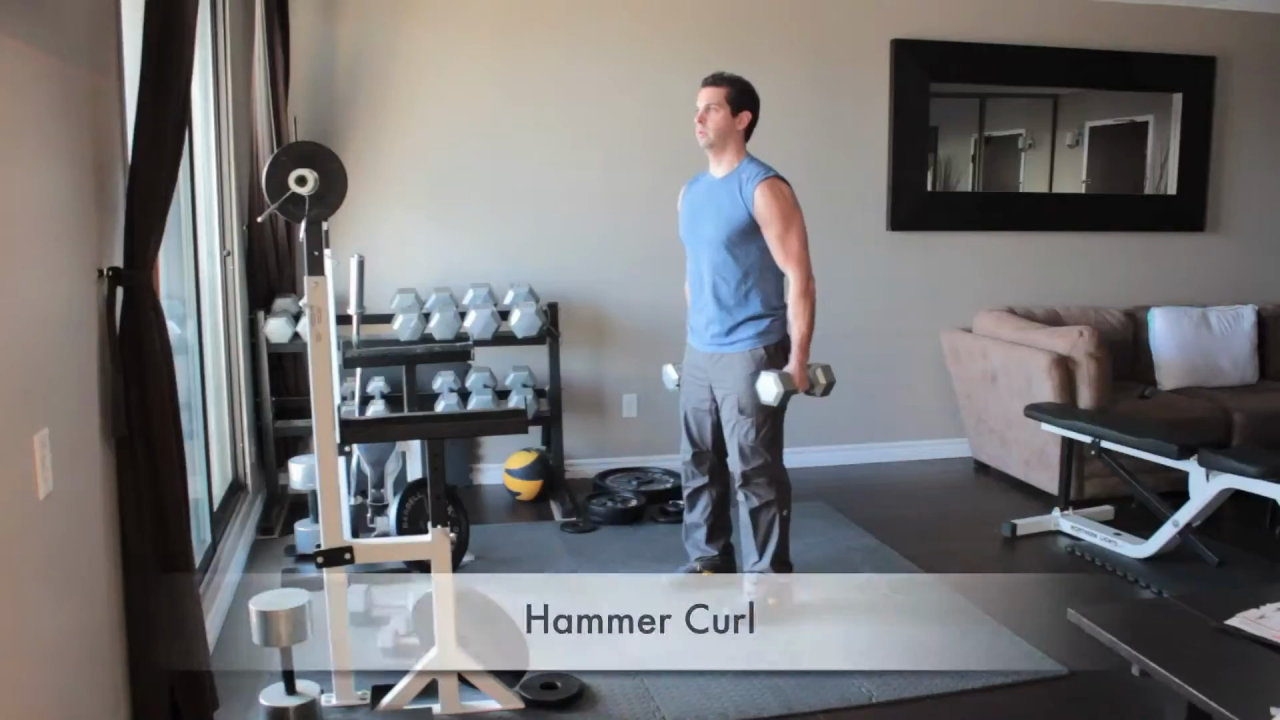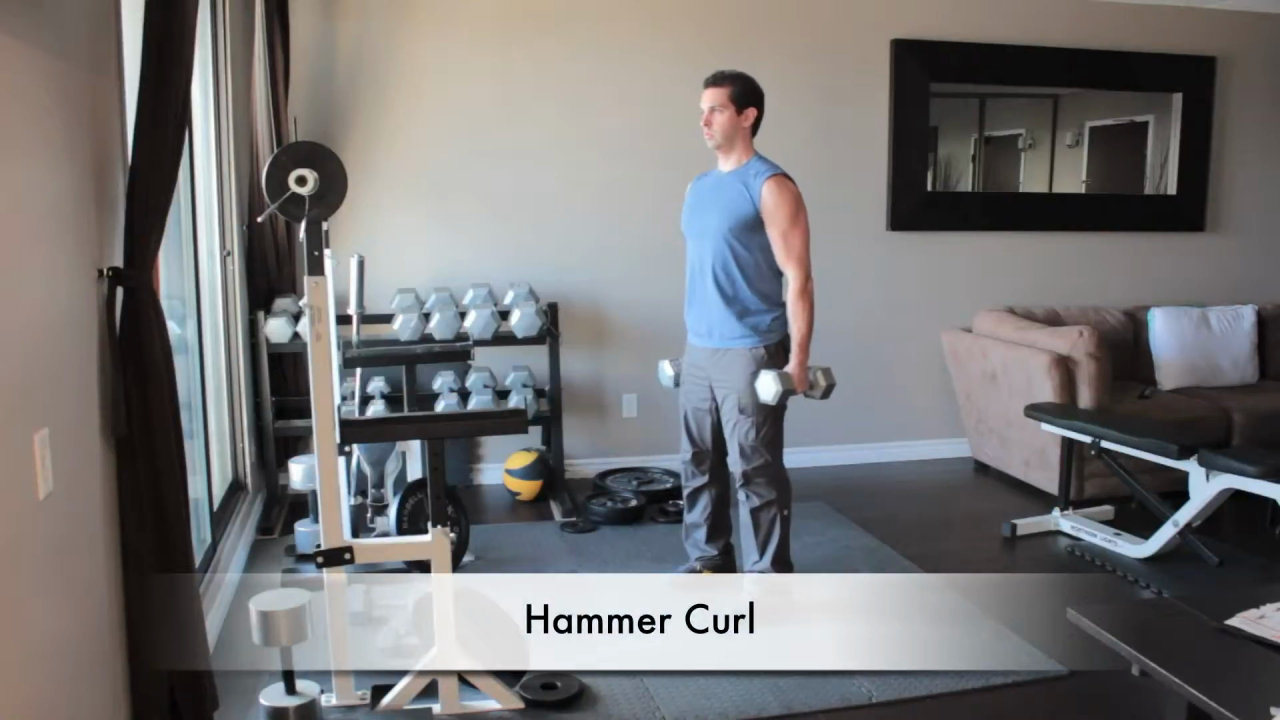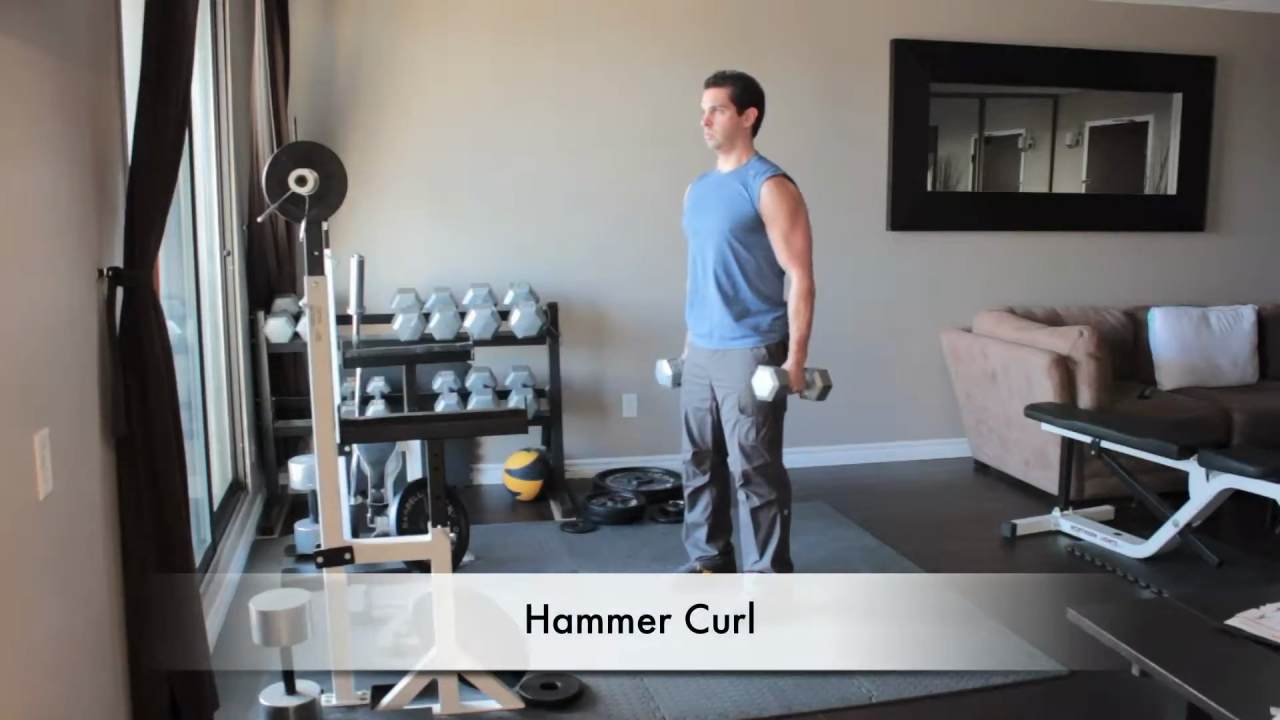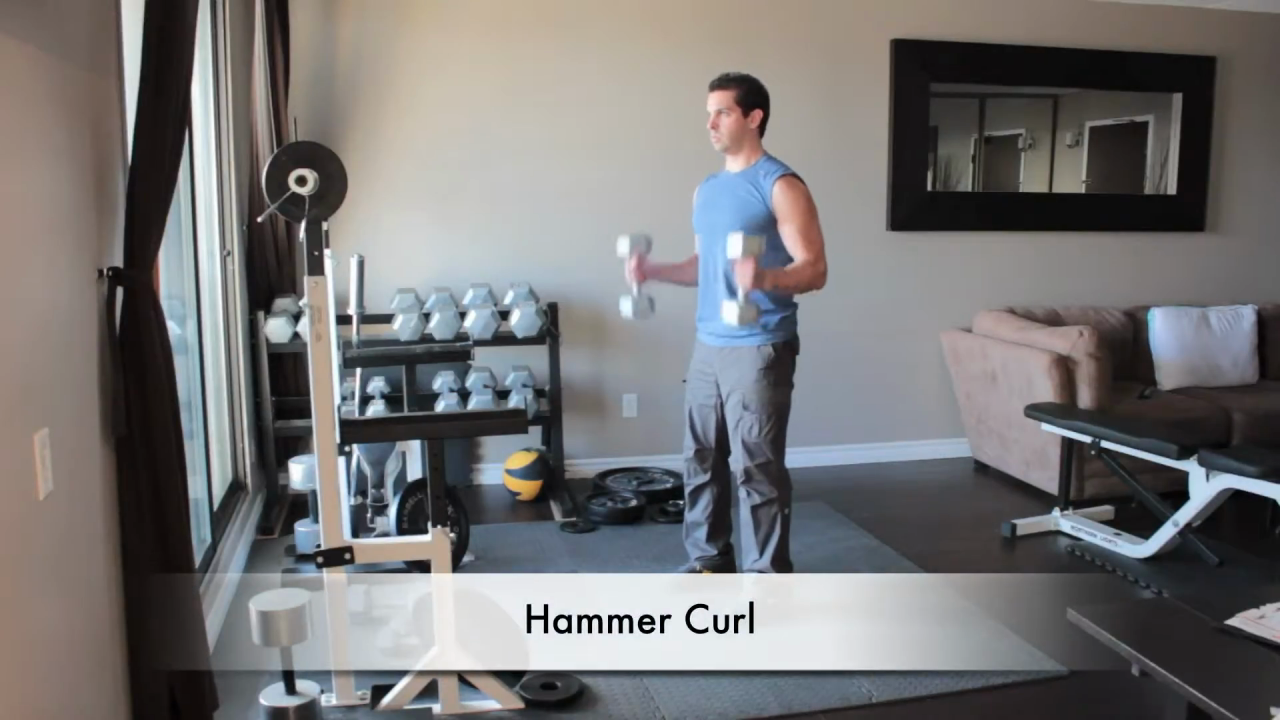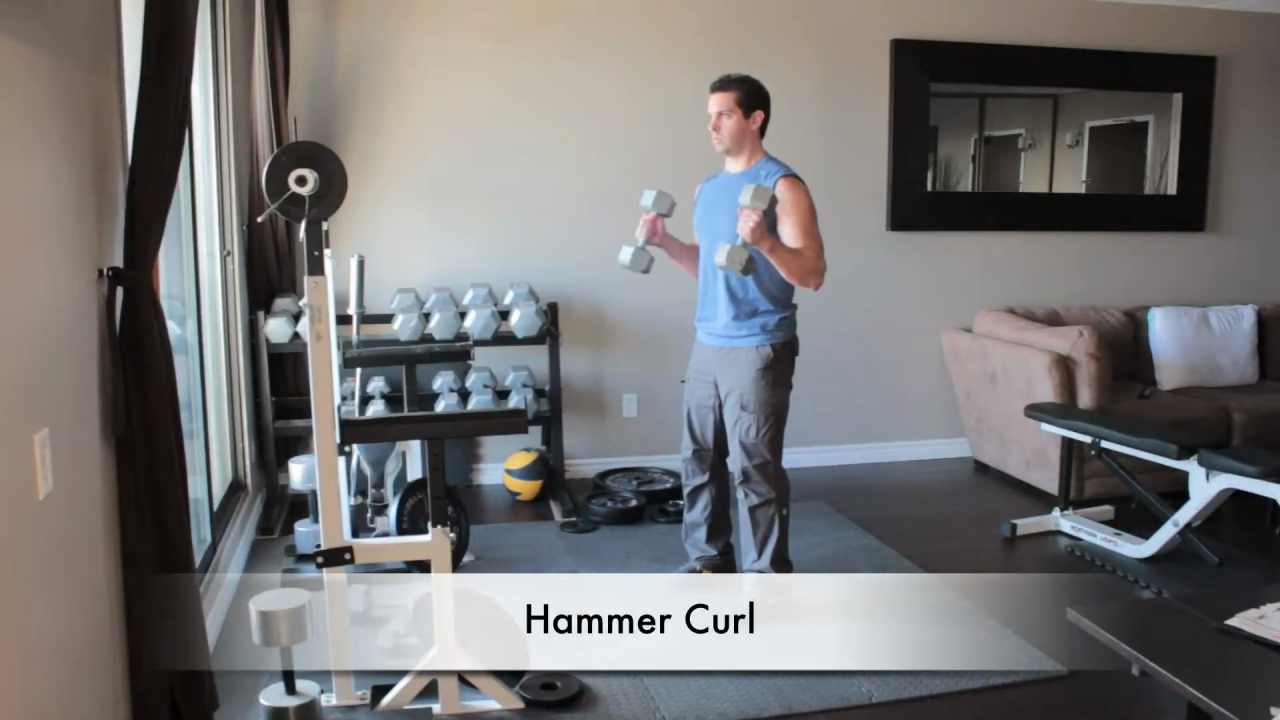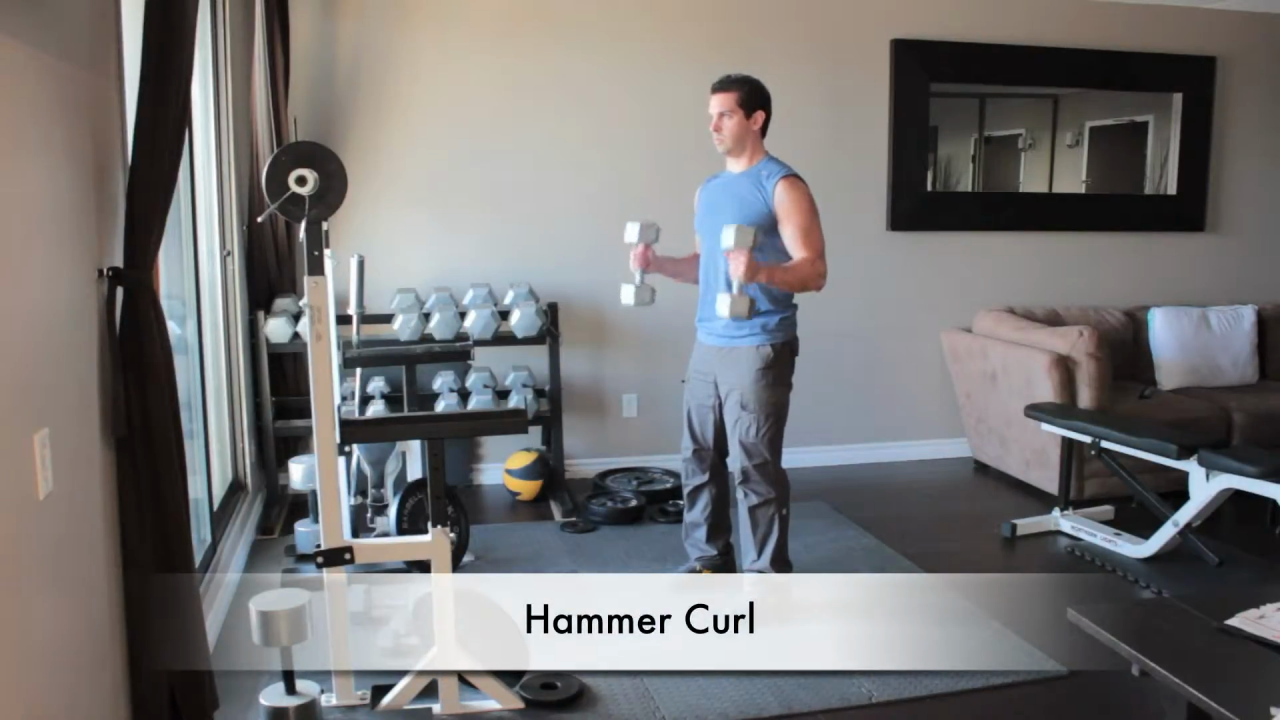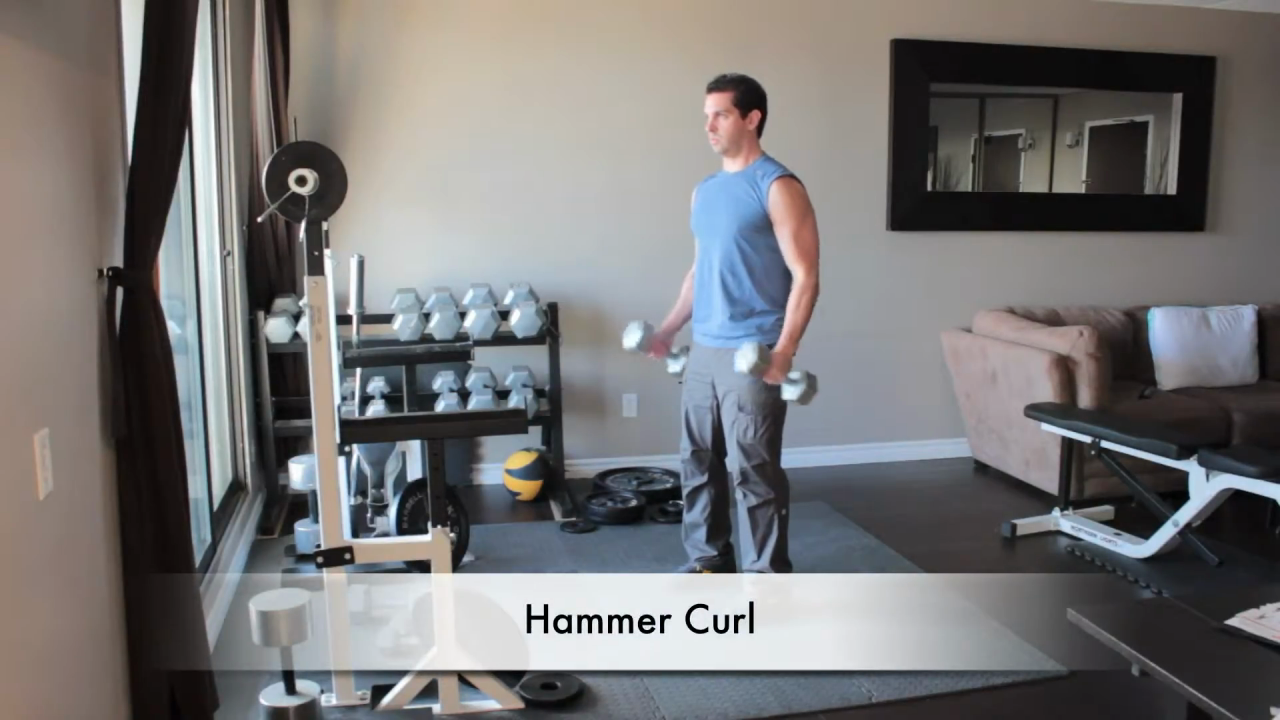
dt=0.5s
person 1, frame 1
left shoulder: (764, 188)
right shoulder: (690, 192)
left elbow: (799, 276)
left wrist: (798, 358)
left hip: (751, 354)
right hip: (699, 354)
left knee: (755, 472)
right knee: (700, 464)
left ankle: (769, 579)
right ankle: (709, 556)
person 1, frame 2
left shoulder: (771, 187)
right shoulder: (698, 187)
left elbow: (797, 278)
left wrist: (798, 359)
left hip: (751, 353)
right hip: (698, 351)
left knee: (755, 471)
right knee: (699, 465)
left ankle: (768, 578)
right ankle: (709, 557)
person 1, frame 3
left shoulder: (771, 187)
right shoulder: (697, 188)
left elbow: (801, 278)
left wrist: (795, 359)
left hip: (752, 354)
right hip: (701, 352)
left knee: (755, 471)
right knee: (700, 463)
left ankle: (768, 577)
right ankle: (709, 559)
person 1, frame 4
left shoulder: (781, 186)
right shoulder: (707, 189)
left elbow: (814, 268)
left wrist: (766, 278)
right wrist: (657, 271)
left hip: (759, 350)
right hip: (708, 346)
left knee: (757, 468)
right knee: (701, 460)
left ankle: (767, 576)
right ankle: (709, 559)
person 1, frame 5
left shoulder: (783, 186)
right shoulder: (708, 188)
left elbow: (813, 273)
left wrist: (763, 240)
right wrist: (665, 241)
left hip: (758, 350)
right hip: (707, 346)
left knee: (755, 469)
right knee: (699, 460)
left ankle: (766, 576)
right ankle: (708, 559)
person 1, frame 6
left shoulder: (783, 186)
right shoulder: (708, 189)
left elbow: (814, 272)
left wrist: (760, 271)
right wrist: (660, 262)
left hip: (759, 350)
right hip: (707, 346)
left knee: (755, 468)
right knee: (699, 460)
left ankle: (766, 576)
right ankle: (708, 559)
person 1, frame 7
left shoulder: (778, 188)
right shoulder: (704, 190)
left elbow: (805, 276)
left wrist: (784, 350)
right wrist: (669, 328)
right hip: (704, 350)
left knee: (754, 470)
right knee: (698, 461)
left ankle: (767, 575)
right ankle: (708, 559)
